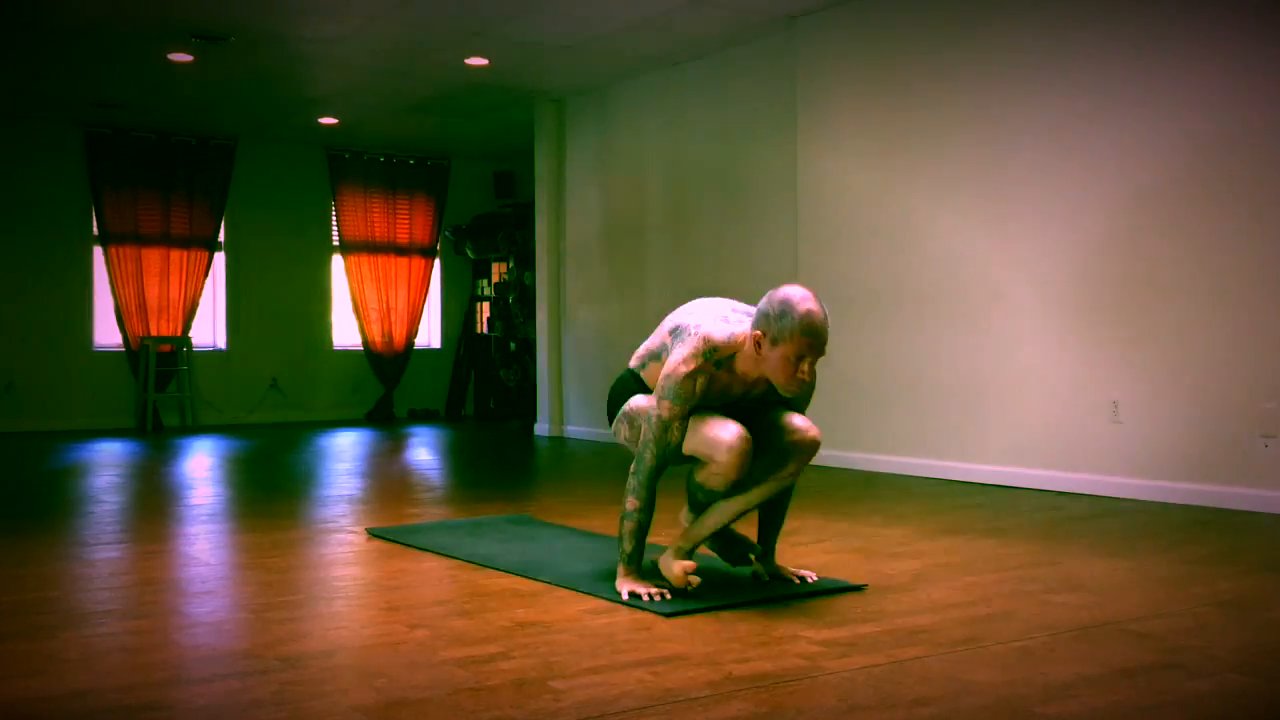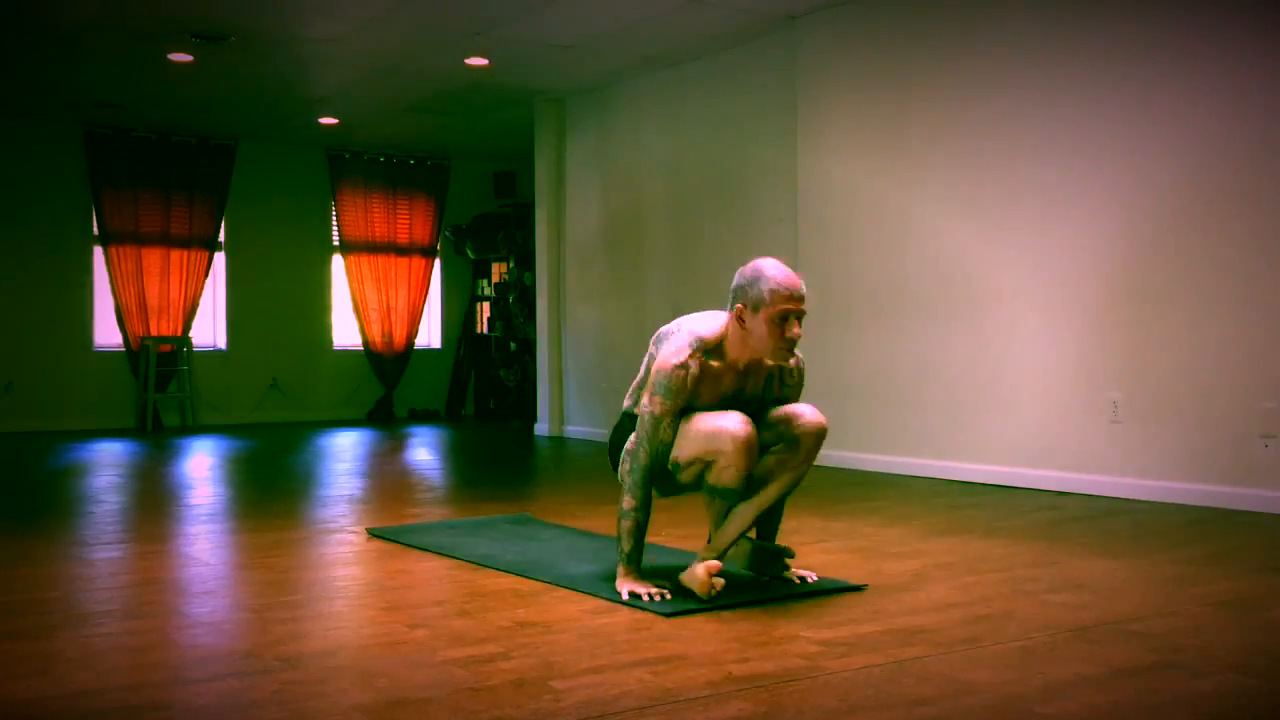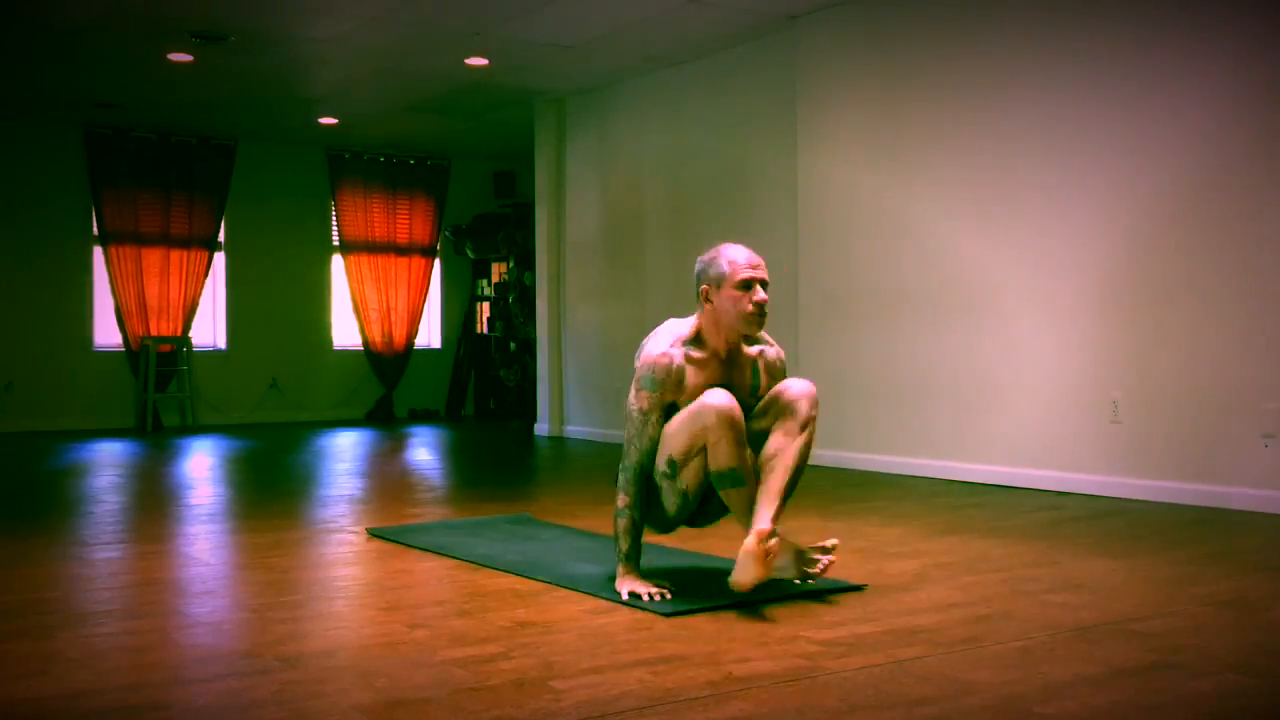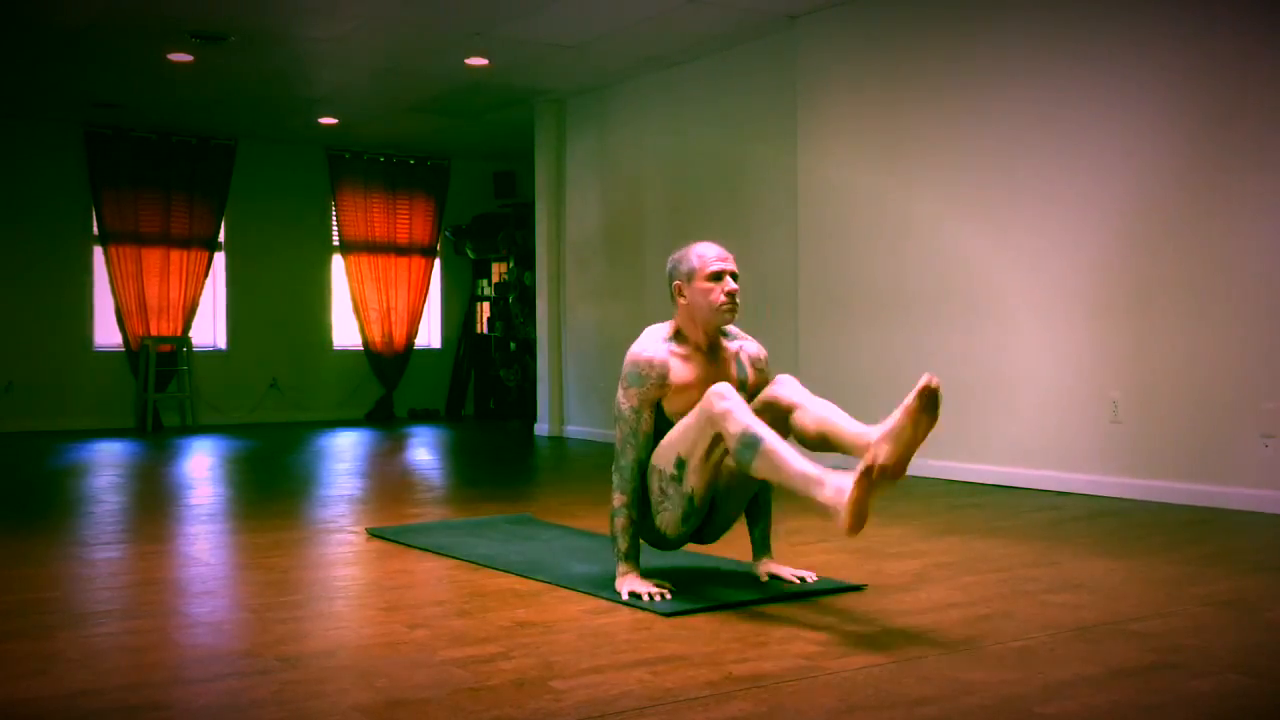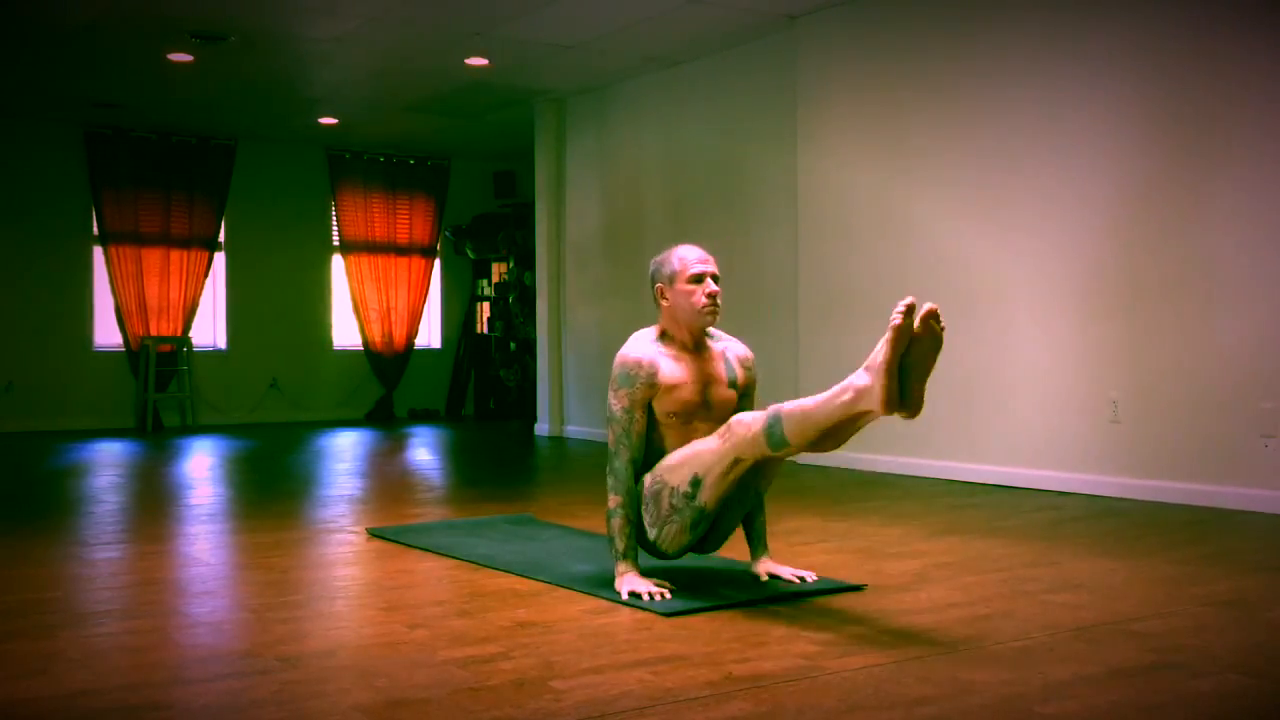
dt=0.2s
person 1, frame 1
right shoulder: (693, 362)
left elbow: (780, 460)
right elbow: (646, 467)
left hip: (711, 408)
right hip: (643, 400)
left knee: (803, 438)
right knee: (731, 444)
left ankle: (688, 541)
right ankle: (696, 528)
person 1, frame 2
right shoulder: (683, 360)
left elbow: (781, 459)
right elbow: (642, 467)
left wrist: (767, 547)
right wrist: (628, 572)
left hip: (717, 458)
right hip: (645, 451)
left knee: (808, 424)
right knee: (735, 431)
left ankle: (712, 558)
right ankle: (730, 548)
person 1, frame 3
right shoulder: (666, 358)
left elbow: (764, 429)
right elbow: (633, 465)
left wrist: (759, 553)
right wrist: (627, 571)
left hip: (708, 493)
right hip: (657, 494)
left knee: (798, 395)
right knee: (720, 408)
left ankle: (762, 545)
right ankle: (766, 546)
person 1, frame 4
left shoulder: (750, 356)
right shoulder: (651, 358)
left elbow: (755, 467)
right elbow: (626, 465)
left wrist: (763, 556)
right wrist: (626, 570)
left hip: (713, 513)
right hip: (660, 510)
left knee: (781, 392)
right knee: (720, 400)
right ankle: (838, 494)
person 1, frame 5
left shoulder: (737, 357)
right shoulder: (640, 360)
left elbow: (749, 470)
right elbow: (620, 467)
left wrist: (760, 554)
right wrist: (625, 569)
left hip: (712, 524)
right hip: (657, 518)
right knee: (742, 433)
